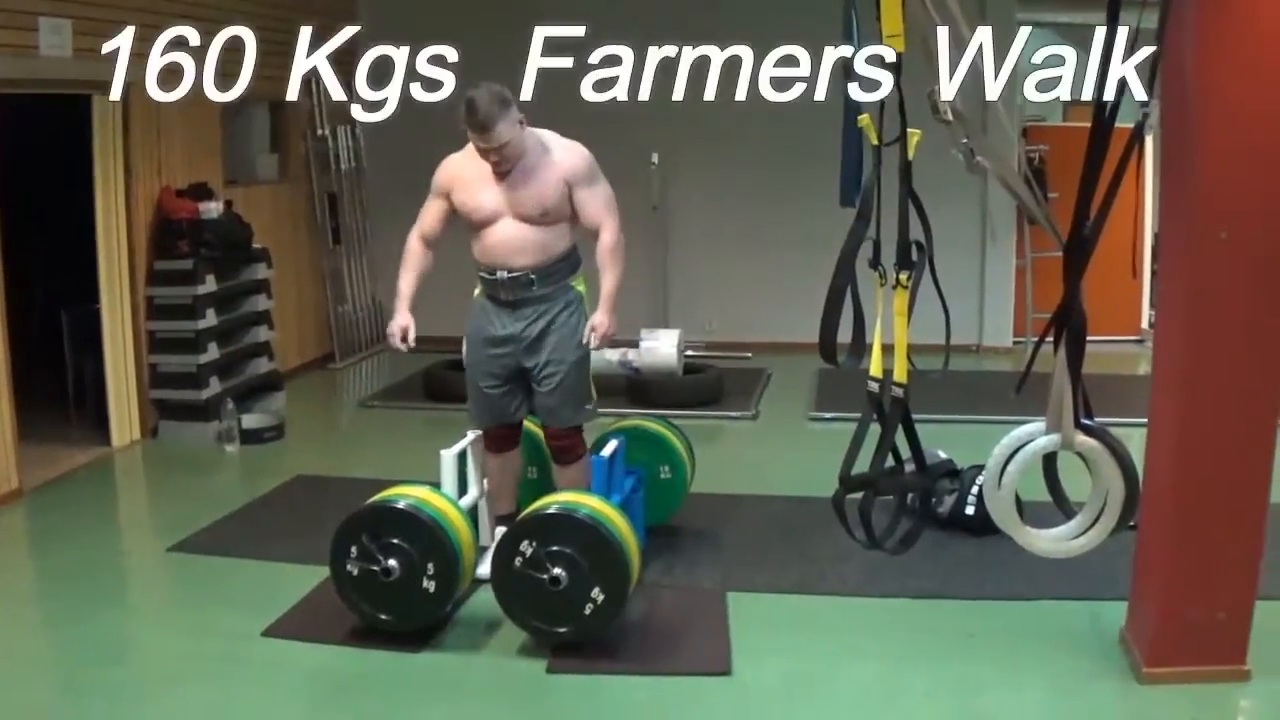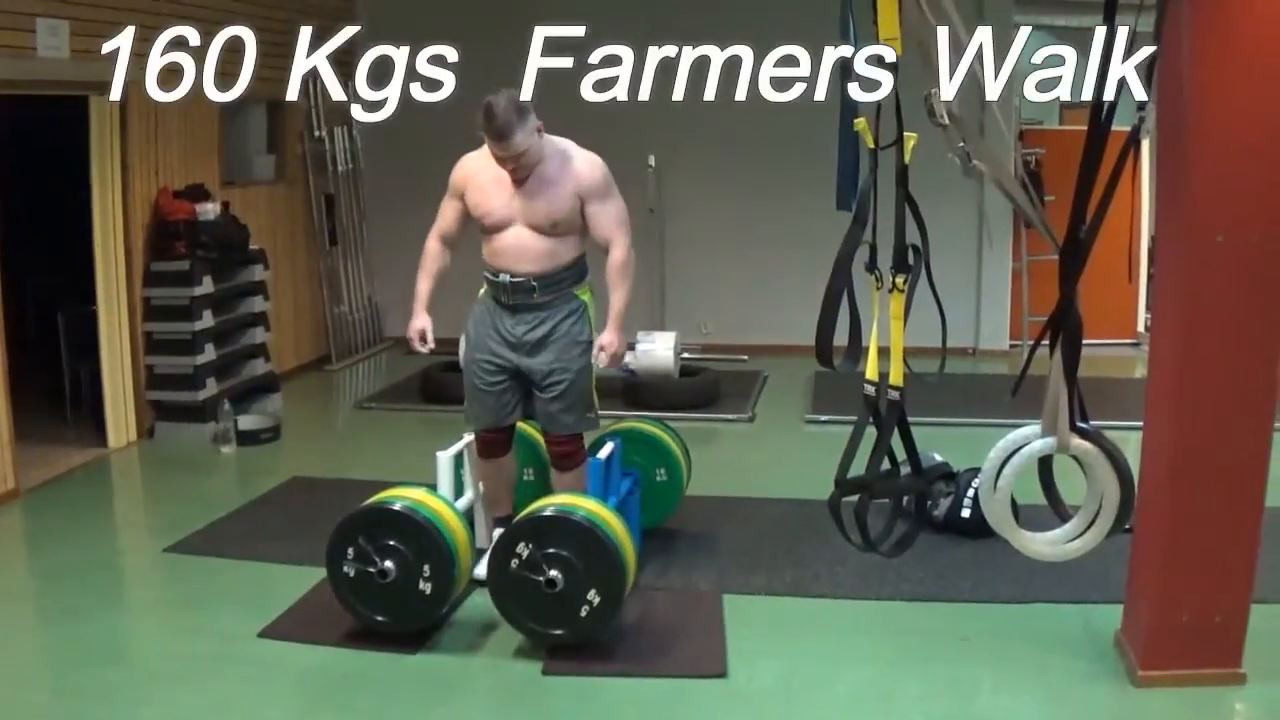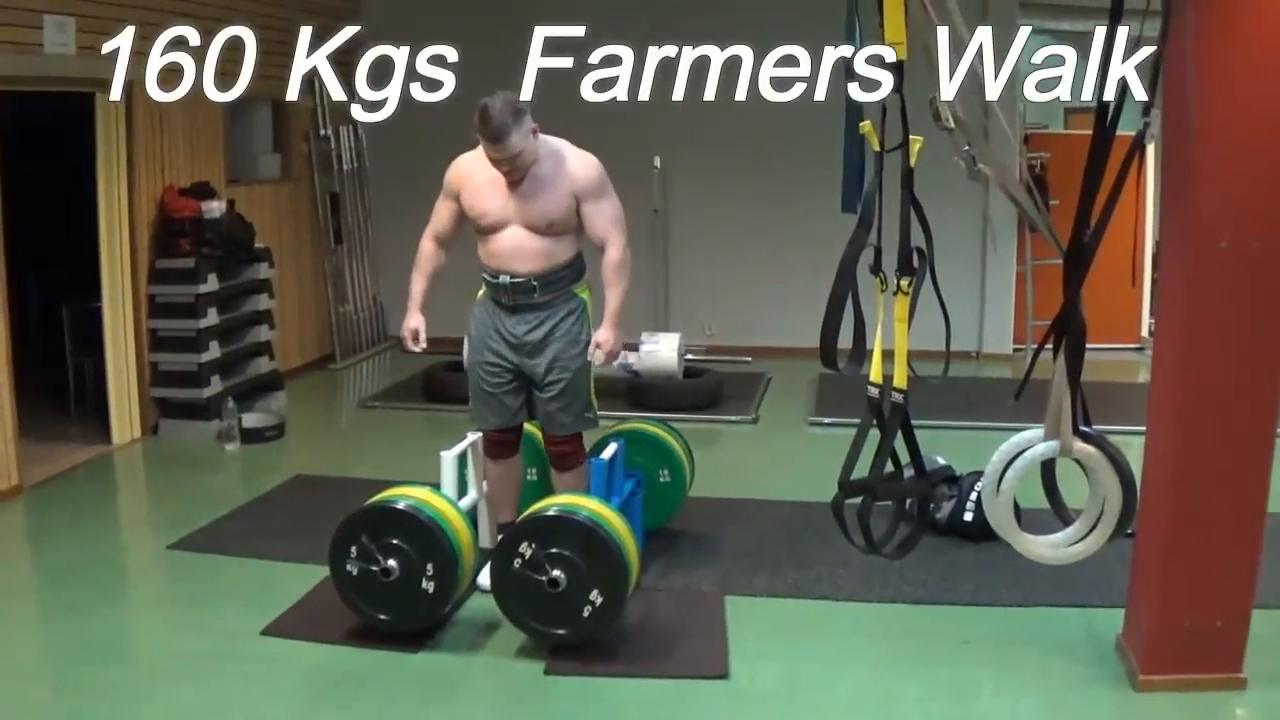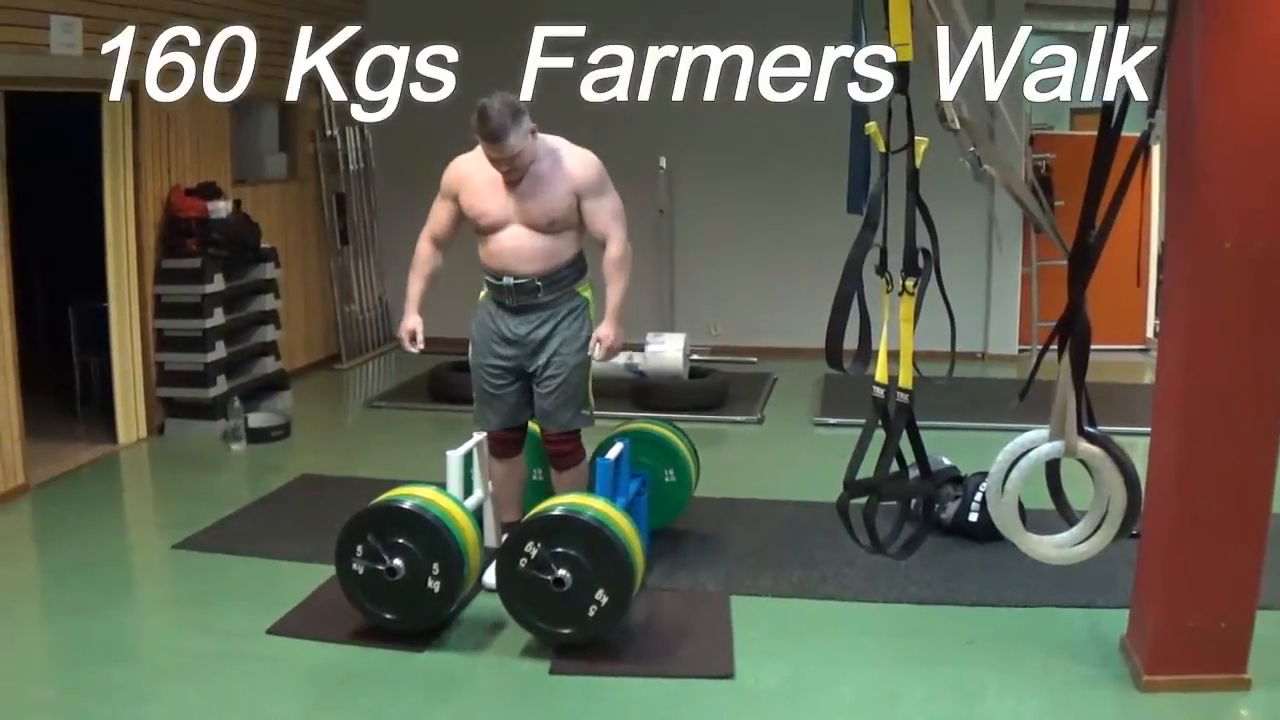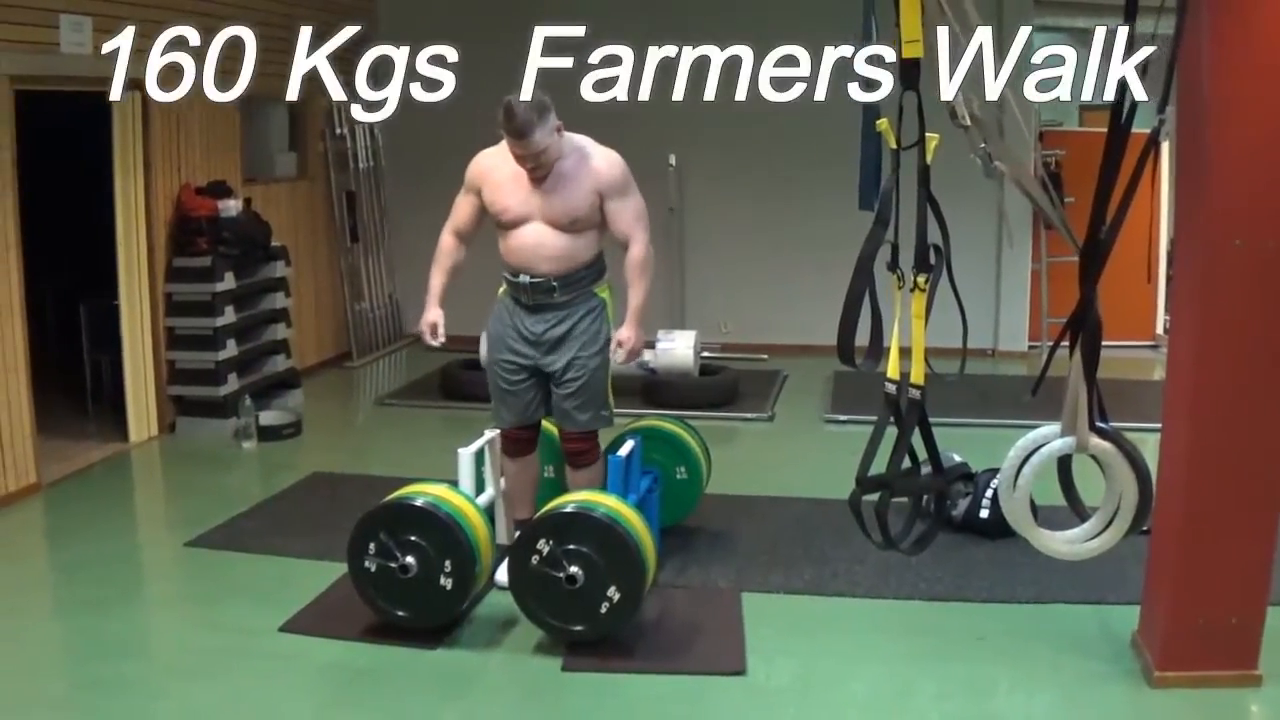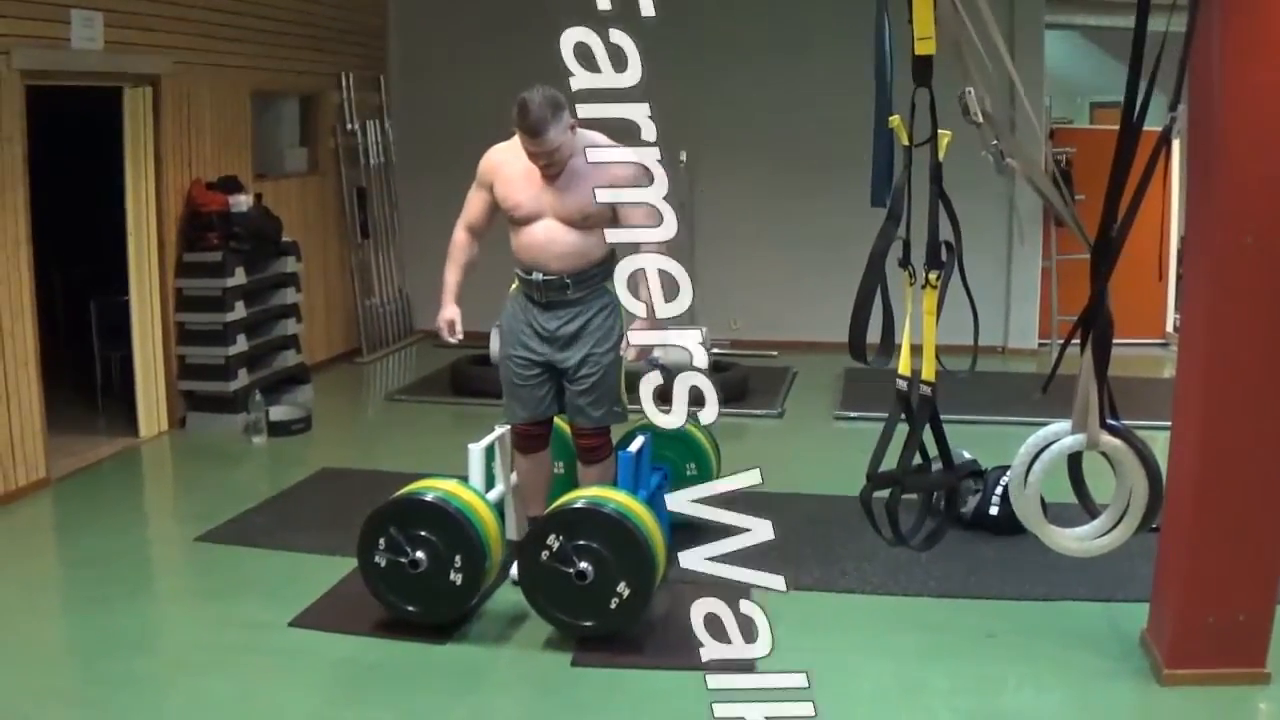
dt=0.3s
person 1, frame 1
left shoulder: (569, 160)
right shoulder: (453, 172)
left elbow: (608, 231)
right elbow: (421, 241)
left wrist: (606, 305)
right wrist: (402, 307)
left hip: (555, 303)
right hip: (491, 307)
left knee: (562, 430)
right knee: (496, 427)
right ankle: (504, 532)
person 1, frame 2
left shoulder: (584, 170)
right shoulder: (469, 171)
left elbow: (618, 247)
right elbow: (440, 240)
left wrist: (614, 325)
right wrist: (421, 307)
left hip: (560, 310)
right hip: (494, 310)
left knee: (563, 438)
right knee: (490, 431)
right ankle: (501, 534)
person 1, frame 3
left shoulder: (580, 170)
right shoulder: (464, 172)
left elbow: (614, 246)
right elbow: (435, 240)
left wrist: (610, 322)
right wrist: (415, 306)
left hip: (559, 310)
right hip: (494, 312)
left knee: (563, 437)
right knee: (498, 434)
right ankle: (505, 543)
person 1, frame 4
left shoulder: (579, 167)
right shoulder: (461, 173)
left elbow: (615, 242)
right elbow: (432, 241)
left wrist: (611, 317)
right wrist: (412, 307)
left hip: (562, 309)
right hip: (496, 311)
left knee: (561, 435)
right knee: (502, 434)
right ankle: (511, 542)
person 1, frame 5
left shoulder: (603, 167)
right shoulder: (485, 167)
left elbow: (637, 243)
right elbow: (455, 235)
left wrist: (633, 319)
right wrist: (434, 300)
left hip: (578, 309)
right hip: (513, 309)
left knee: (578, 434)
right knee: (516, 431)
person 1, frame 6
left shoulder: (615, 164)
right shoulder: (497, 162)
left elbow: (649, 239)
right elbow: (468, 230)
left wrist: (643, 316)
right wrist: (449, 298)
left hip: (590, 305)
right hip: (526, 304)
left knee: (591, 431)
right knee: (527, 428)
